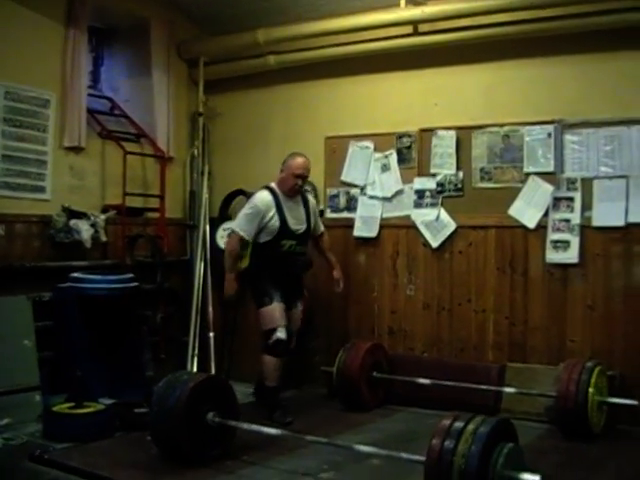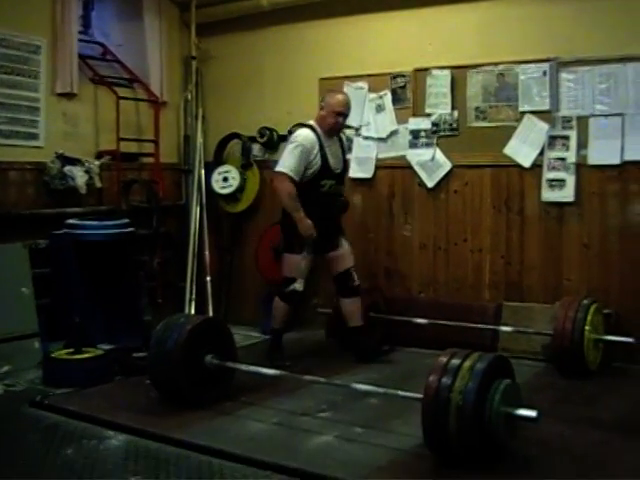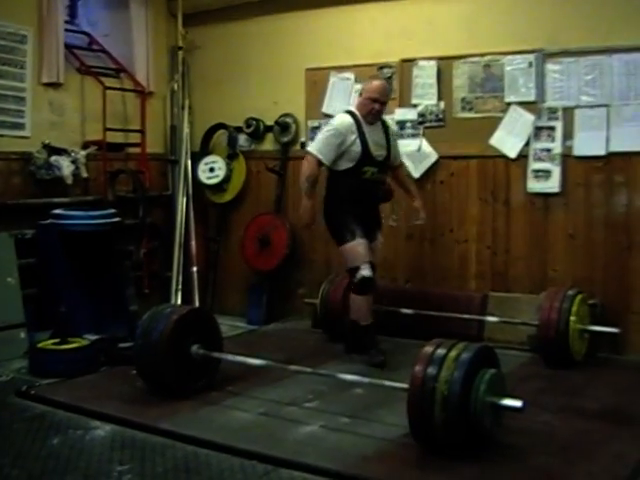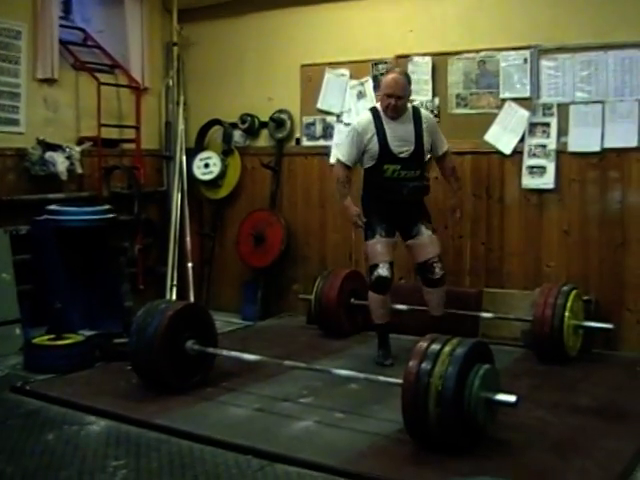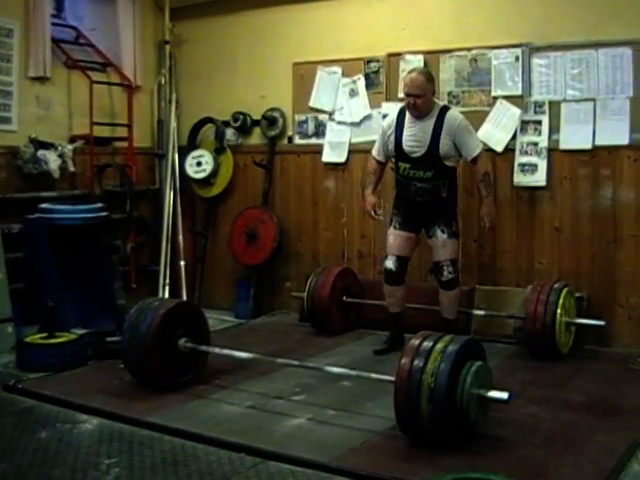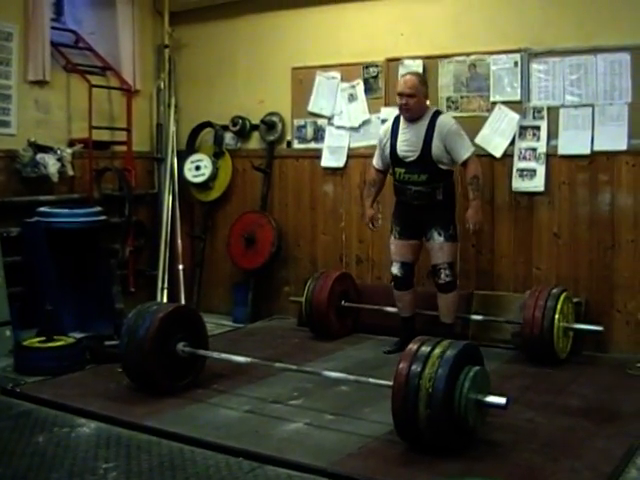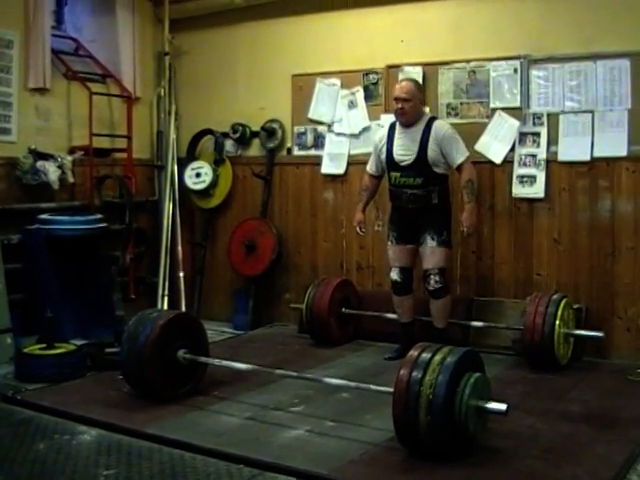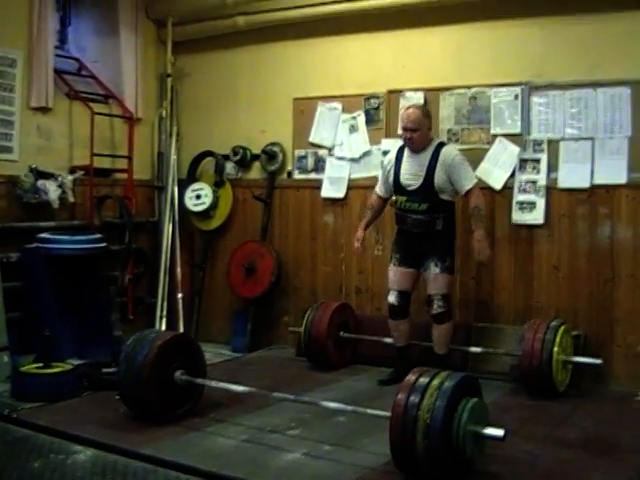
dt=0.4s
person 1, frame 1
left shoulder: (308, 202)
right shoulder: (263, 201)
left elbow: (319, 236)
right elbow: (235, 239)
left wrist: (335, 266)
right wrist: (230, 276)
left hip: (293, 280)
right hip: (267, 279)
left knee: (287, 341)
right knee: (277, 338)
left ankle: (263, 389)
right ankle: (273, 404)
person 1, frame 2
left shoulder: (338, 140)
right shoulder: (304, 139)
right elbow: (282, 180)
right wrist: (299, 218)
left hip: (329, 222)
right hip: (305, 223)
left knee: (349, 281)
right knee: (293, 286)
left ankle: (362, 344)
right ankle: (274, 346)
person 1, frame 3
left shoulder: (385, 128)
right shoulder: (342, 125)
left elbow: (396, 167)
right elbow: (311, 161)
left wrist: (415, 196)
right wrist: (307, 200)
left hip: (369, 210)
right hip: (344, 211)
left knee: (368, 276)
right knee: (363, 275)
left ankle: (354, 338)
right ankle: (367, 341)
person 1, frame 4
left shoulder: (424, 120)
right shoulder: (364, 124)
left elbow: (443, 156)
right elbow: (341, 165)
left wrist: (455, 191)
right wrist: (347, 201)
left hip: (413, 206)
right hip: (378, 209)
left knee: (433, 269)
right knee: (381, 275)
right ankle: (383, 343)
person 1, frame 5
left shoulder: (452, 121)
right shoulder: (393, 121)
left elbow: (479, 159)
right elbow: (377, 159)
left wrist: (487, 199)
right wrist: (369, 192)
left hip: (440, 207)
right hip: (404, 205)
left knee: (446, 271)
right knee: (392, 267)
right ankle: (395, 333)
person 1, frame 6
left shoulder: (444, 125)
right shoulder: (389, 129)
left elbow: (471, 163)
right elbow: (377, 170)
left wrist: (474, 204)
right wrist: (369, 204)
left hip: (438, 210)
right hip: (403, 210)
left knee: (444, 275)
right knee: (400, 274)
left ankle: (447, 339)
right ankle: (407, 334)
person 1, frame 7
left shoulder: (440, 130)
right shoulder: (385, 135)
left elbow: (465, 168)
right elbow: (372, 176)
left wrist: (469, 207)
right wrist: (360, 208)
left hip: (433, 215)
right hip: (400, 215)
left knee: (434, 280)
right knee: (399, 279)
left ankle: (440, 342)
right ankle: (408, 340)
person 1, frame 8
left shoulder: (449, 156)
right shoulder: (393, 157)
left elbow: (473, 194)
right elbow: (379, 196)
left wrist: (479, 233)
right wrist: (362, 227)
left hip: (437, 240)
right hip: (405, 238)
left knee: (438, 305)
right knee: (395, 302)
left ankle: (440, 369)
right ankle: (402, 364)
